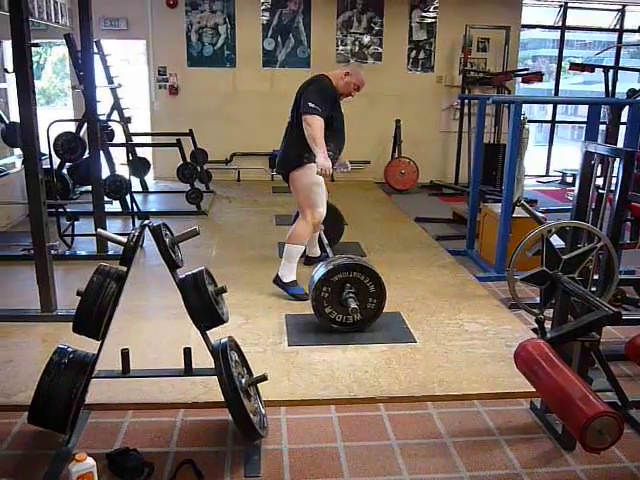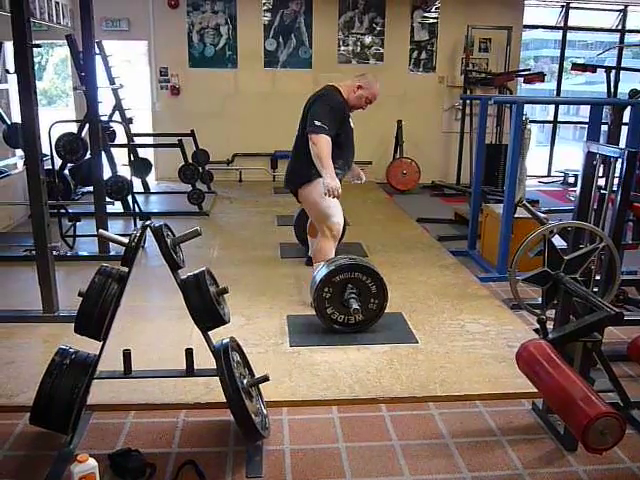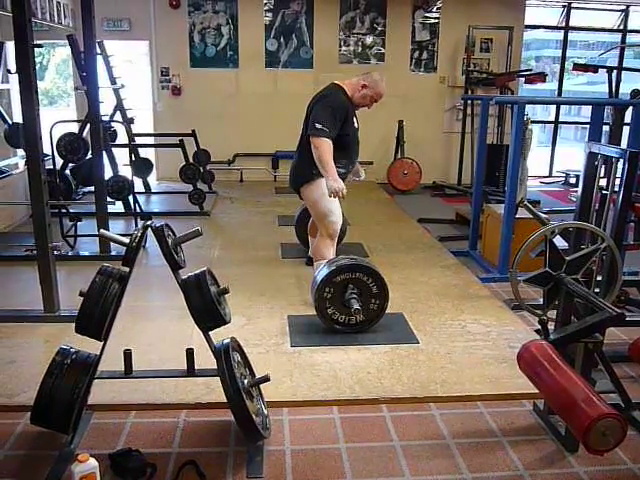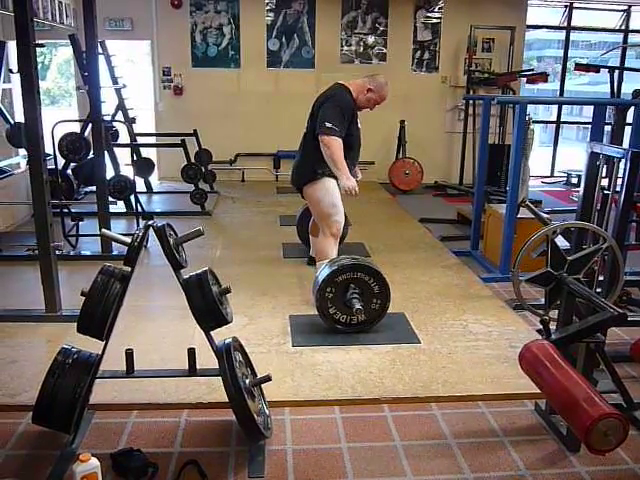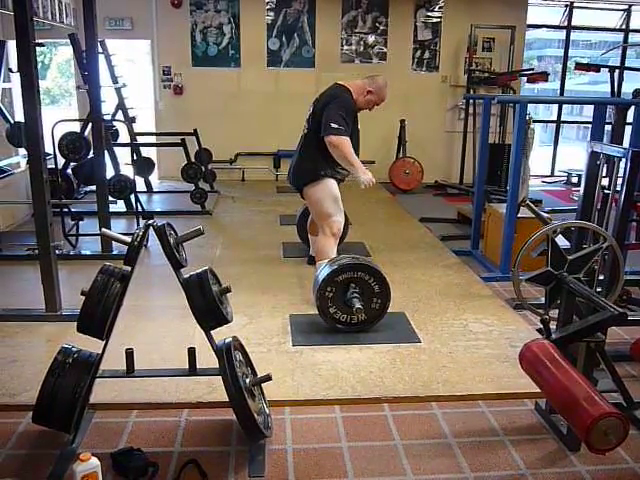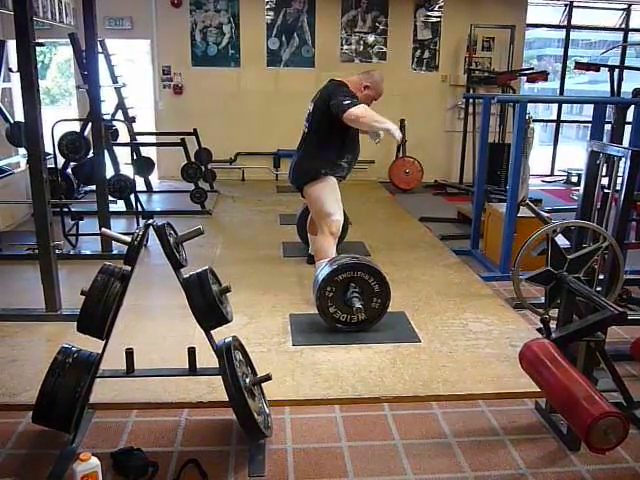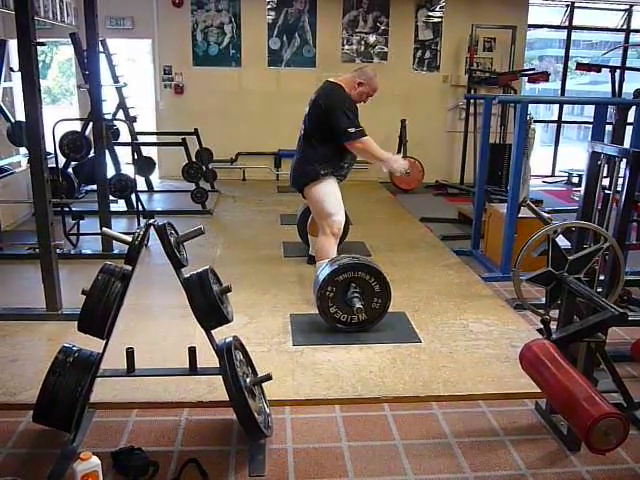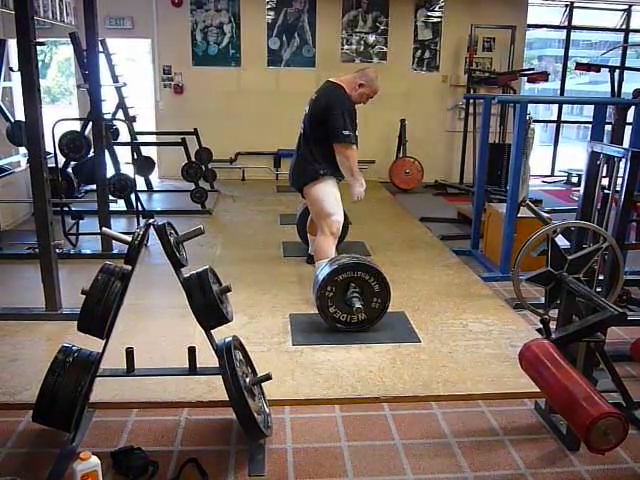
dt=0.4s
person 1, frame 1
left shoulder: (326, 91)
right shoulder: (321, 86)
right elbow: (311, 120)
left wrist: (336, 157)
right wrist: (321, 154)
left hip: (307, 160)
right hip: (303, 160)
left knee: (318, 207)
right knee: (311, 215)
left ankle: (313, 253)
right ankle: (286, 276)
person 1, frame 2
left shoulder: (338, 102)
right shoulder: (330, 101)
right elbow: (318, 138)
left wrist: (350, 167)
right wrist: (329, 177)
left hip: (318, 174)
right hip: (313, 176)
left knee: (321, 217)
right knee: (331, 228)
left ankle: (314, 255)
person 1, frame 3
left shoulder: (343, 99)
right shoulder: (332, 101)
right elbow: (320, 140)
left wrist: (353, 164)
right wrist: (331, 177)
left hip: (323, 173)
right hip: (315, 174)
left knee: (321, 216)
right knee: (330, 228)
left ankle: (314, 255)
person 1, frame 4
left shoulder: (343, 97)
right shoulder: (340, 101)
right elbow: (329, 139)
left wrist: (351, 166)
right wrist: (344, 175)
left hip: (320, 171)
right hip: (318, 172)
left knee: (323, 215)
right knee: (332, 227)
left ankle: (315, 255)
person 1, frame 5
left shoulder: (340, 95)
right shoulder: (342, 102)
right elbow: (335, 139)
left wrist: (352, 167)
right wrist: (359, 170)
left hip: (313, 168)
right hip: (316, 172)
left knee: (321, 214)
right knee: (332, 227)
left ankle: (315, 254)
person 1, frame 6
left shoulder: (337, 90)
right shoulder: (341, 94)
left elbow: (350, 121)
right elbow: (356, 114)
left wrist: (371, 129)
right wrist: (388, 125)
left hip: (315, 167)
right hip: (318, 170)
left knee: (321, 214)
right knee: (331, 226)
left ankle: (315, 253)
person 1, frame 7
left shoulder: (331, 92)
right shoulder: (338, 100)
left elbow: (349, 138)
right elbow: (356, 143)
left wrist: (380, 158)
right wrist: (389, 160)
left hip: (312, 168)
right hip: (317, 172)
left knee: (321, 215)
right knee: (333, 226)
left ankle: (315, 254)
person 1, frame 8
left shoulder: (330, 90)
right shoulder: (339, 102)
right elbow: (344, 148)
left wrist: (355, 176)
right wrist: (356, 182)
left hip: (310, 167)
right hip: (317, 171)
left knee: (319, 214)
right knee: (332, 226)
left ankle: (314, 253)
